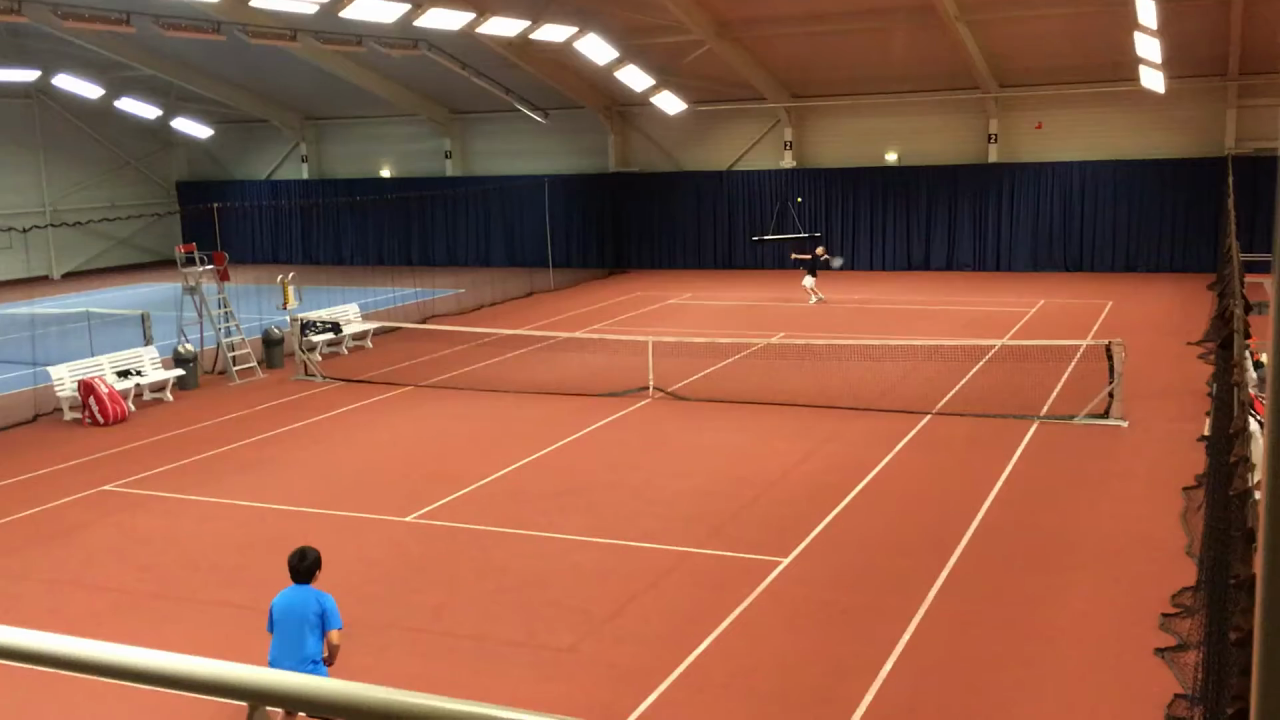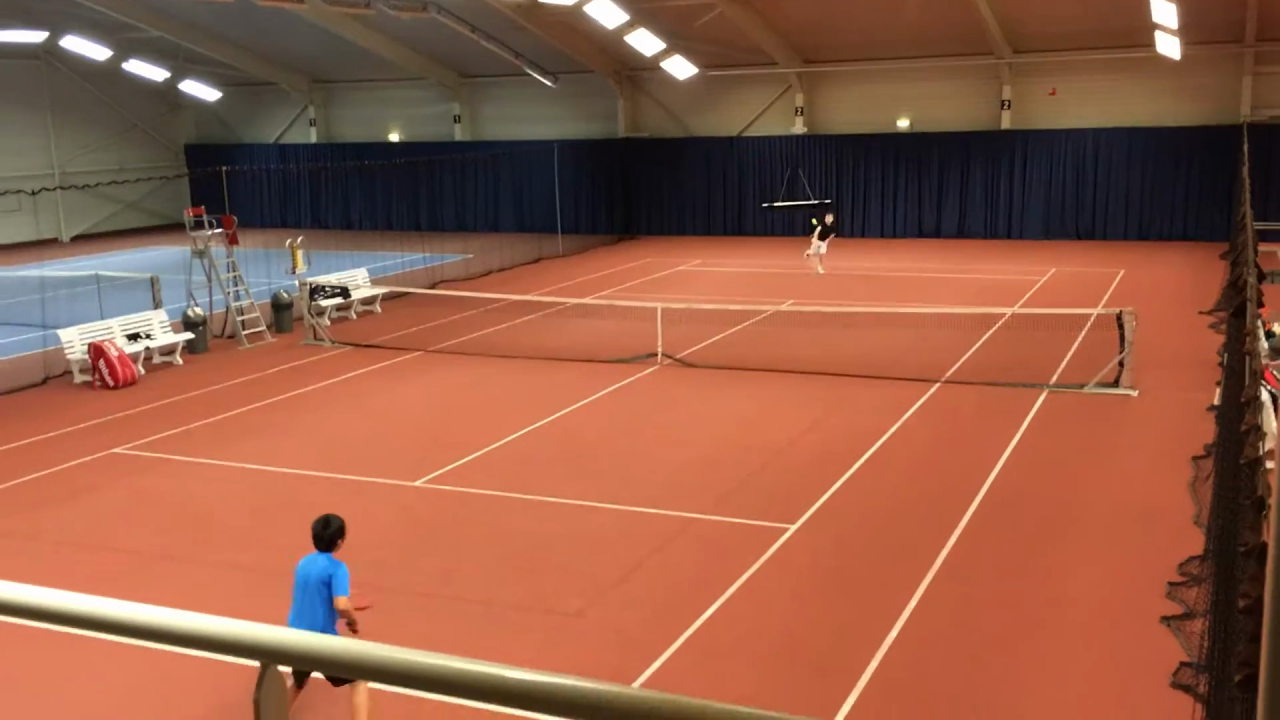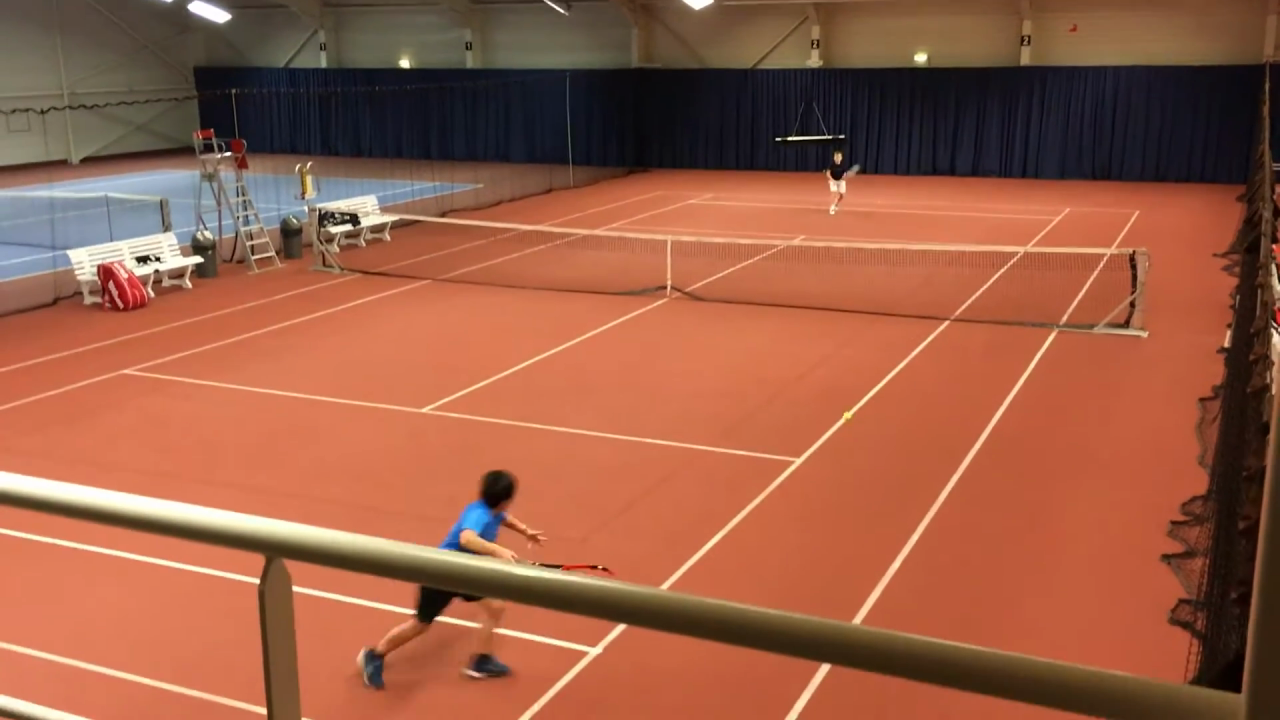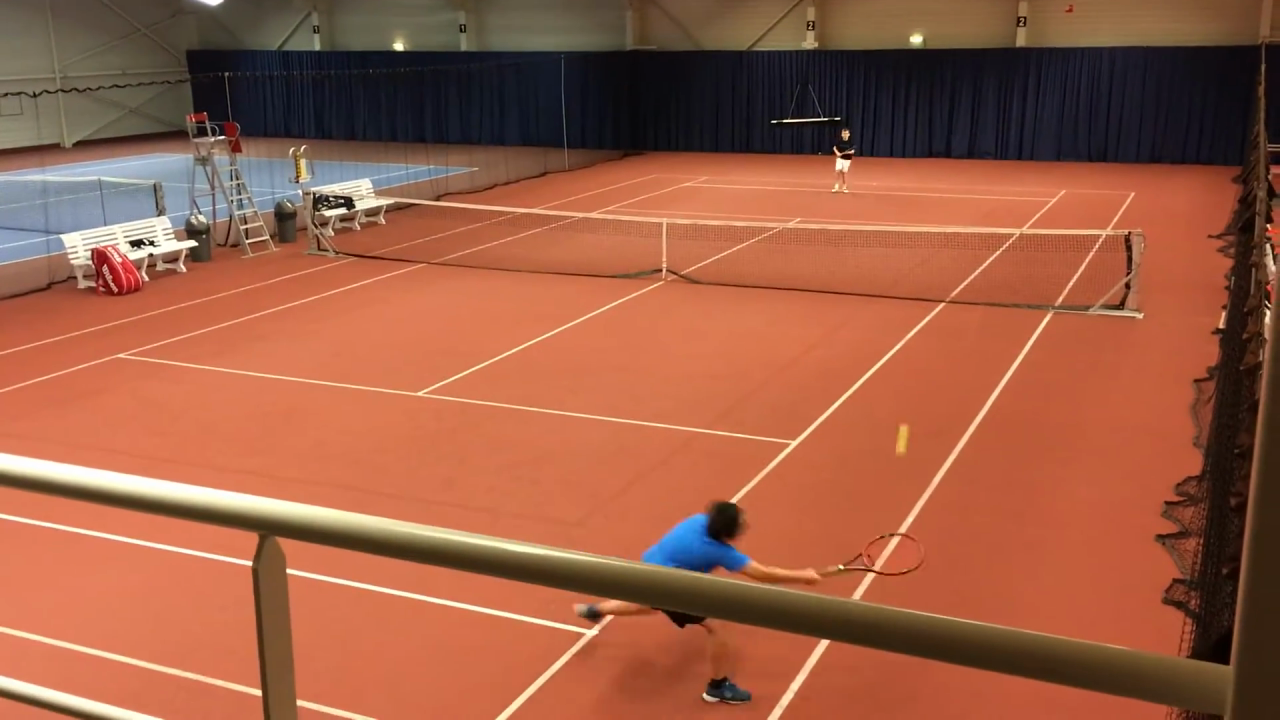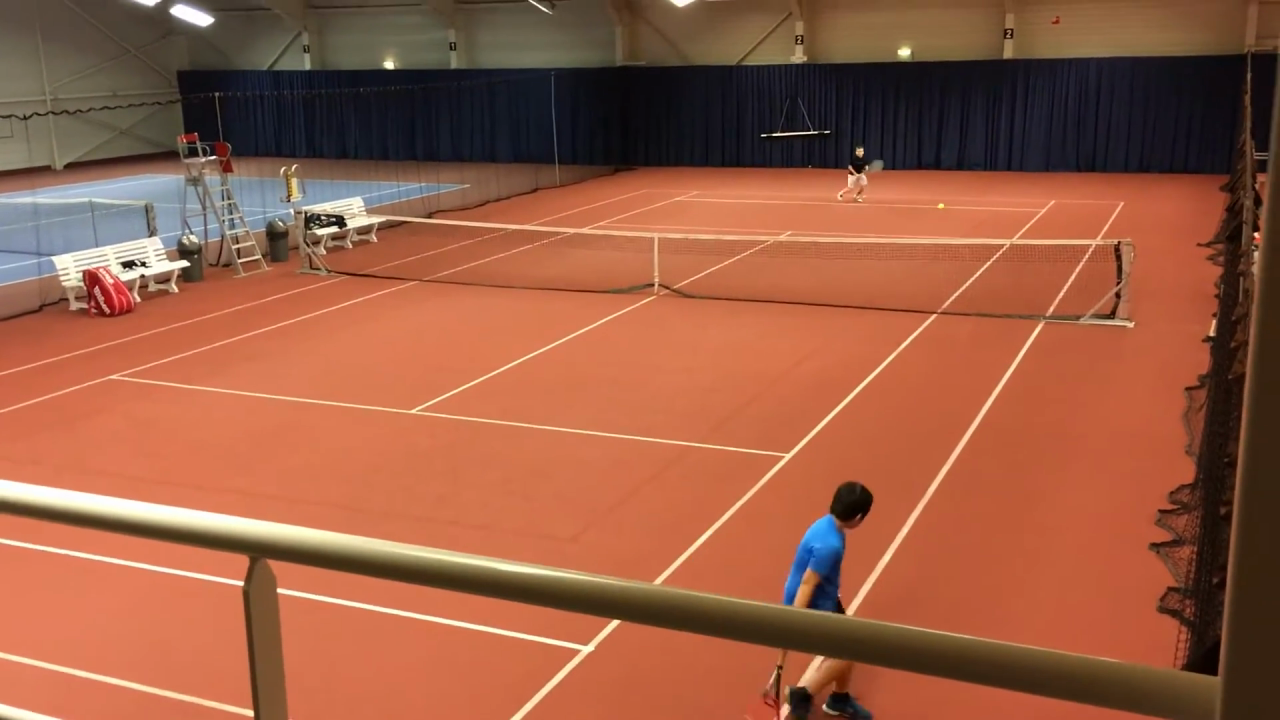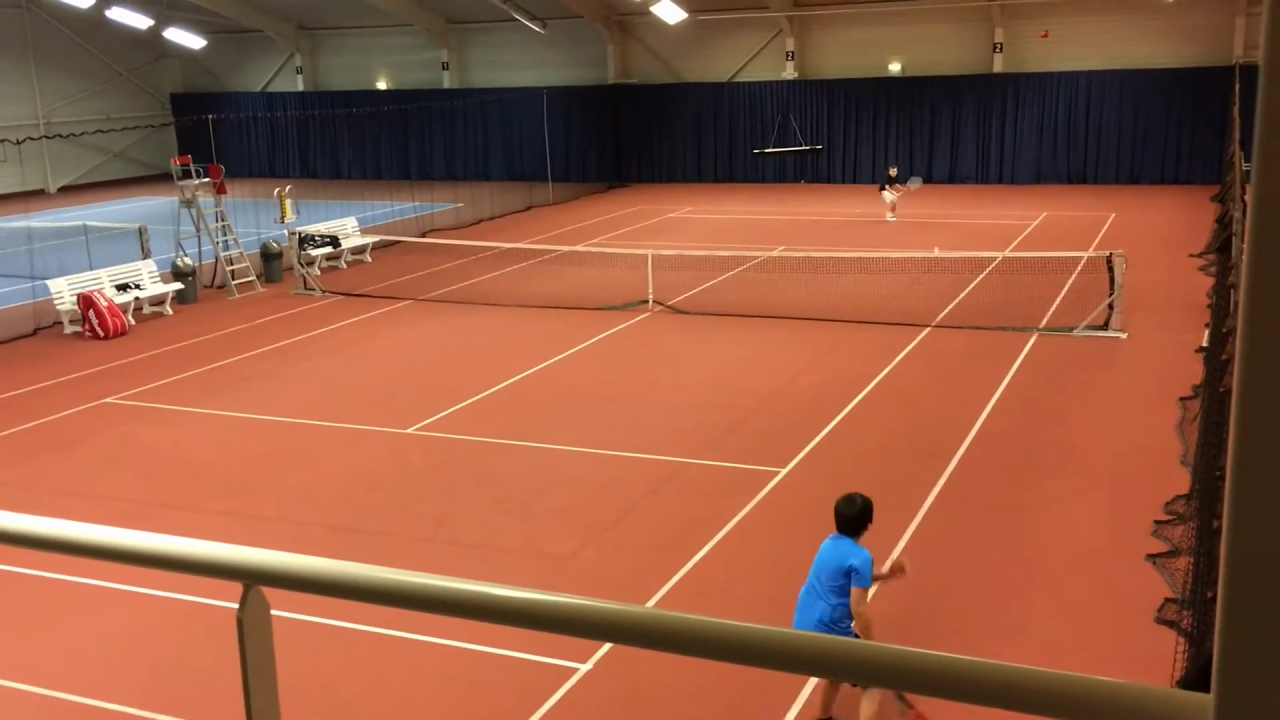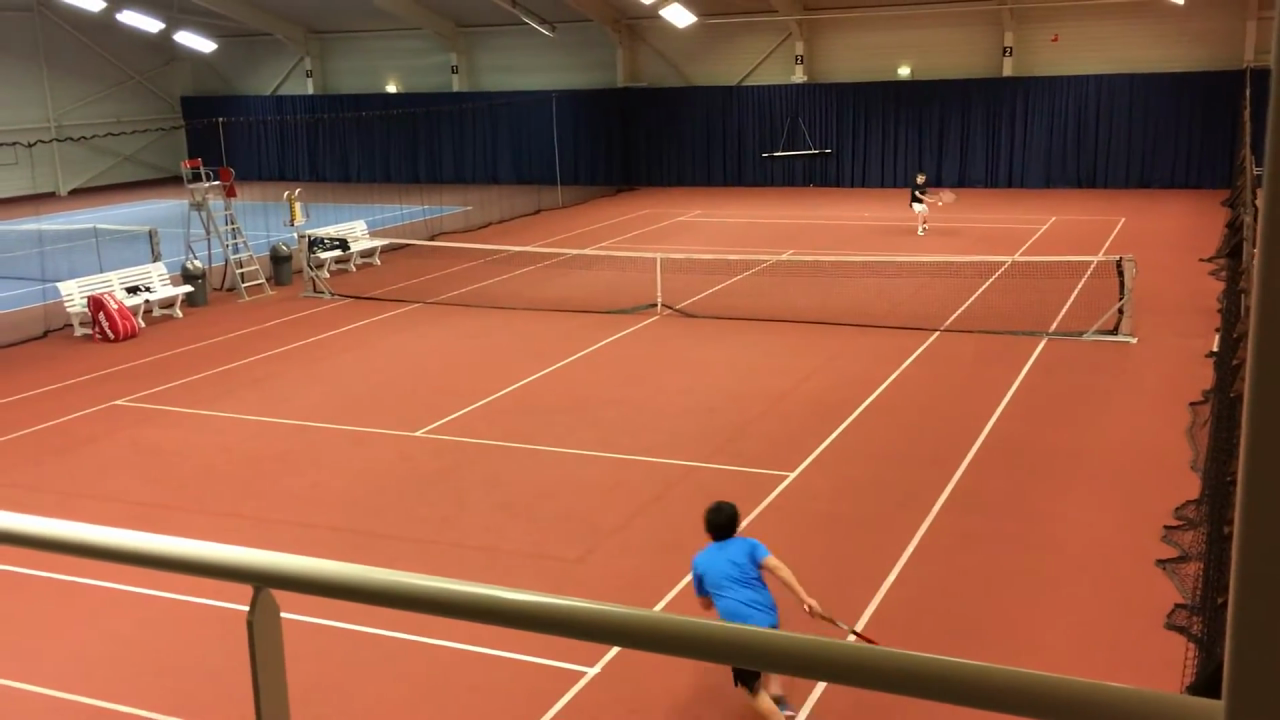
dt=0.5s
person 1, frame 1
left shoulder: (278, 599)
right shoulder: (323, 600)
left elbow: (275, 636)
right elbow: (334, 641)
right wrist: (330, 658)
left hip: (279, 671)
right hip: (310, 673)
person 1, frame 2
left shoulder: (302, 563)
right shoulder: (337, 568)
right elbow: (342, 606)
left wrist: (346, 615)
right wrist: (353, 621)
left knee: (298, 681)
right knee: (359, 683)
person 1, frame 3
left shoulder: (492, 511)
right shoulder: (478, 515)
left elbow: (504, 518)
right elbow: (466, 538)
left wrist: (525, 532)
right wrist: (498, 550)
left knee: (496, 607)
right knee: (421, 625)
left ankle: (481, 662)
right ankle: (374, 657)
person 1, frame 4
left shoulder: (700, 520)
right shoulder: (723, 552)
right elbow: (761, 573)
right wrist: (801, 576)
left hip: (649, 566)
left knee: (645, 606)
right knee: (717, 630)
left ankle: (595, 610)
right ankle: (718, 686)
person 1, frame 5
left shoulder: (829, 524)
right shoulder: (829, 544)
right elbow: (807, 586)
left hip: (825, 600)
right hip: (811, 609)
left ankle: (840, 698)
right ankle: (802, 695)
person 1, frame 6
left shoulder: (832, 542)
right shoulder: (861, 558)
right elbow: (858, 607)
left wrist: (886, 572)
left hip: (804, 626)
right hip: (830, 633)
left knee: (833, 676)
person 1, frame 7
left shoulder: (700, 561)
right shoulder: (750, 545)
left elbow: (705, 604)
right elbow: (777, 567)
right wrist: (805, 597)
right hip: (767, 619)
left knee: (753, 688)
right ankle: (778, 700)
